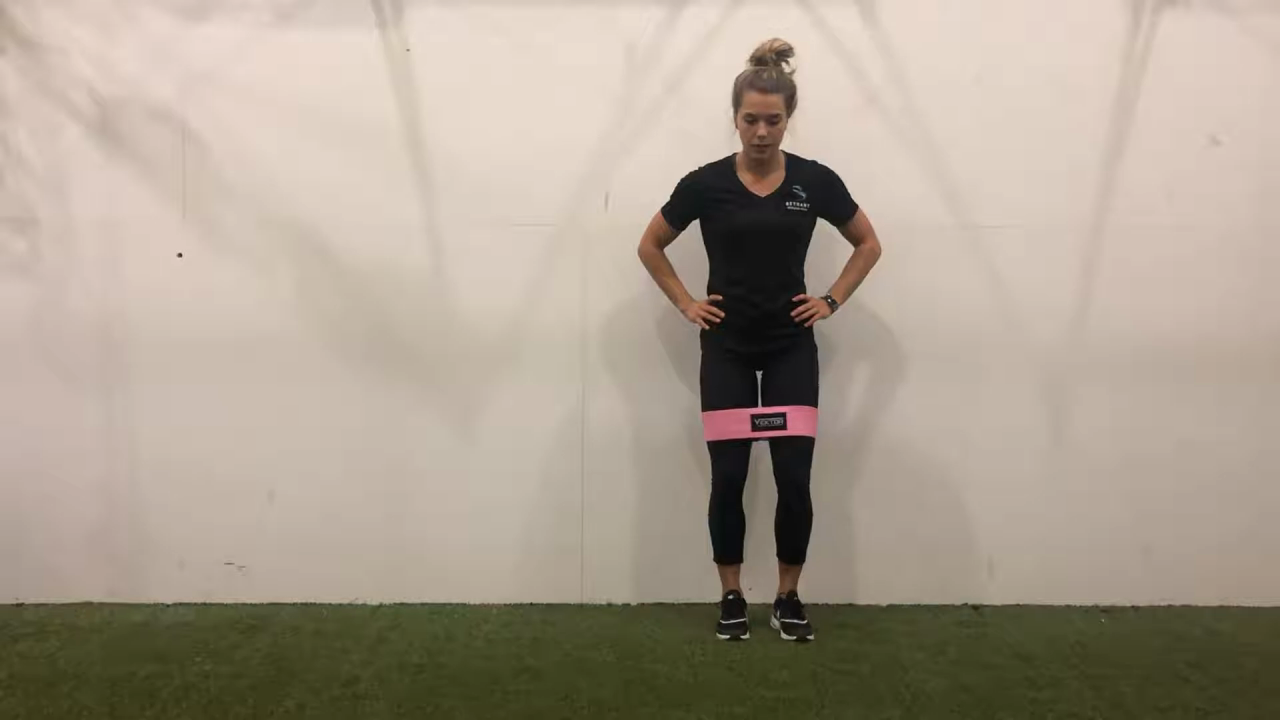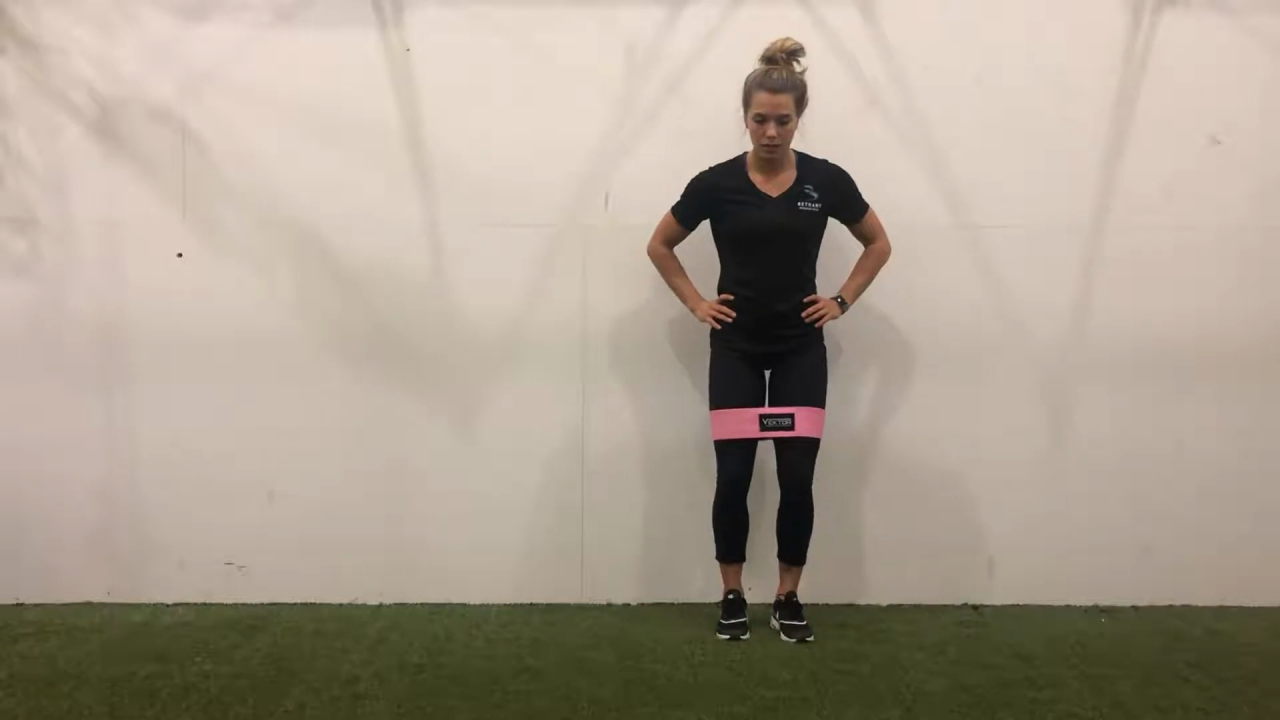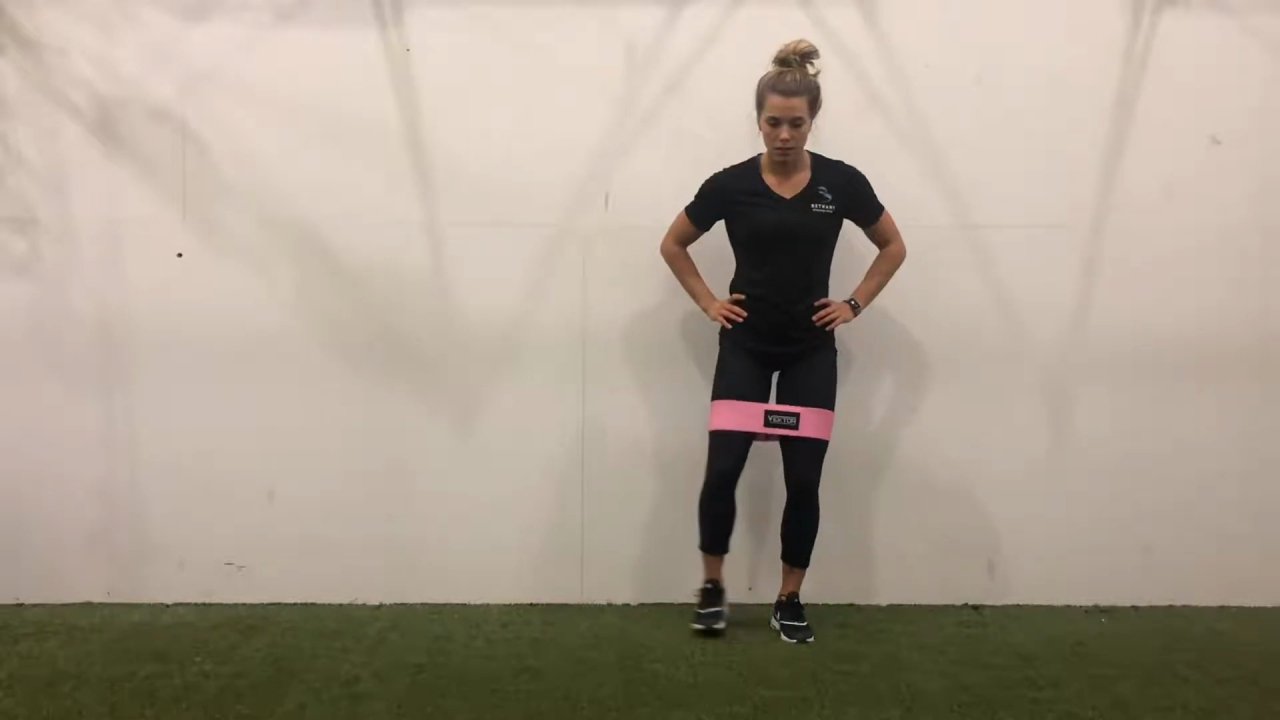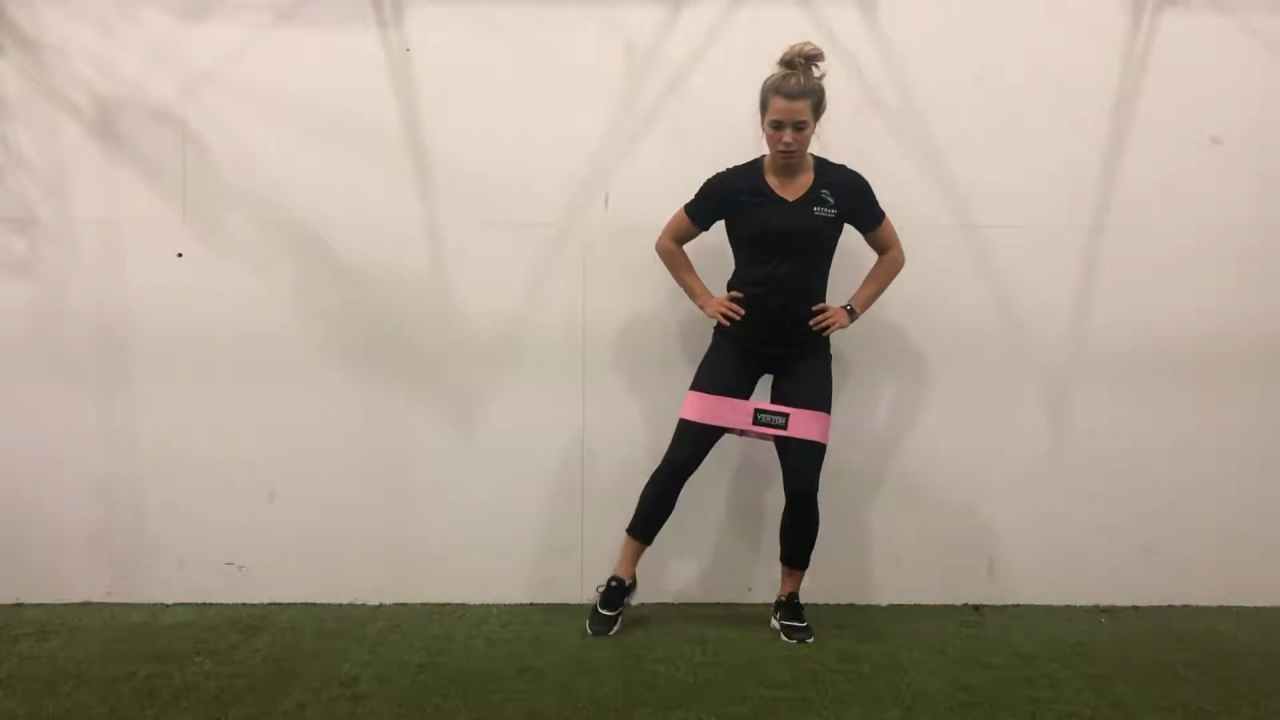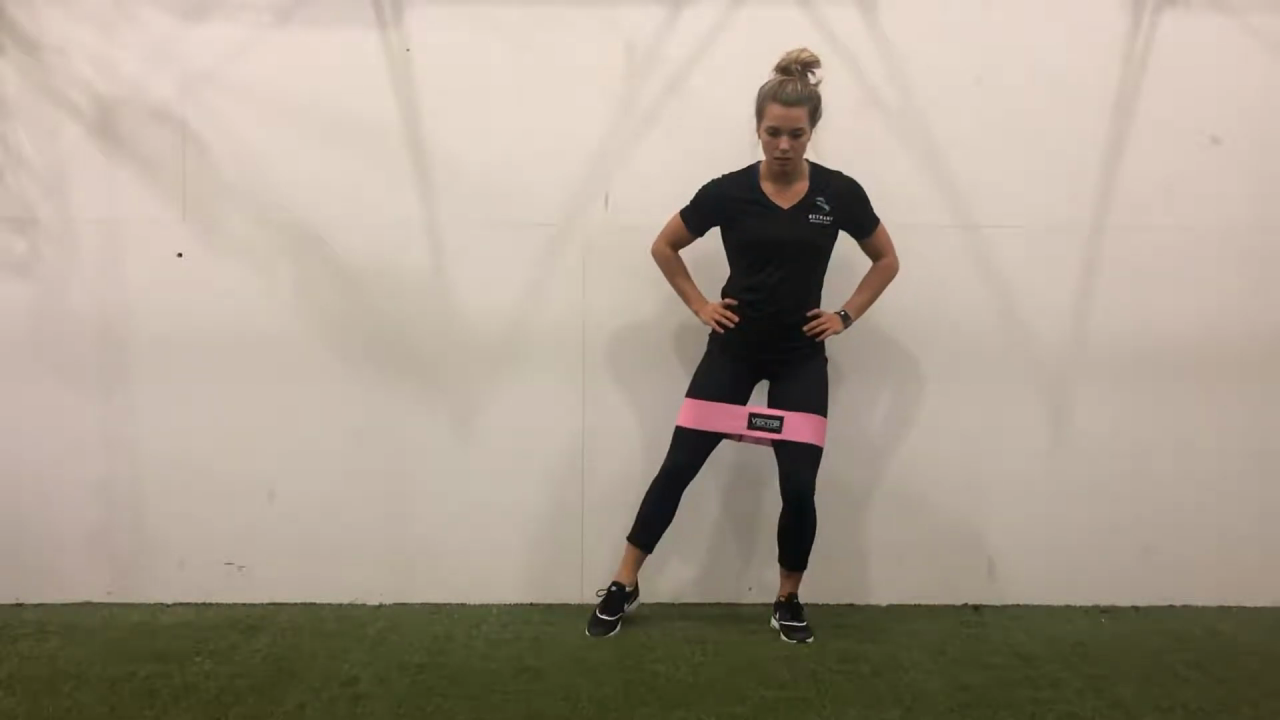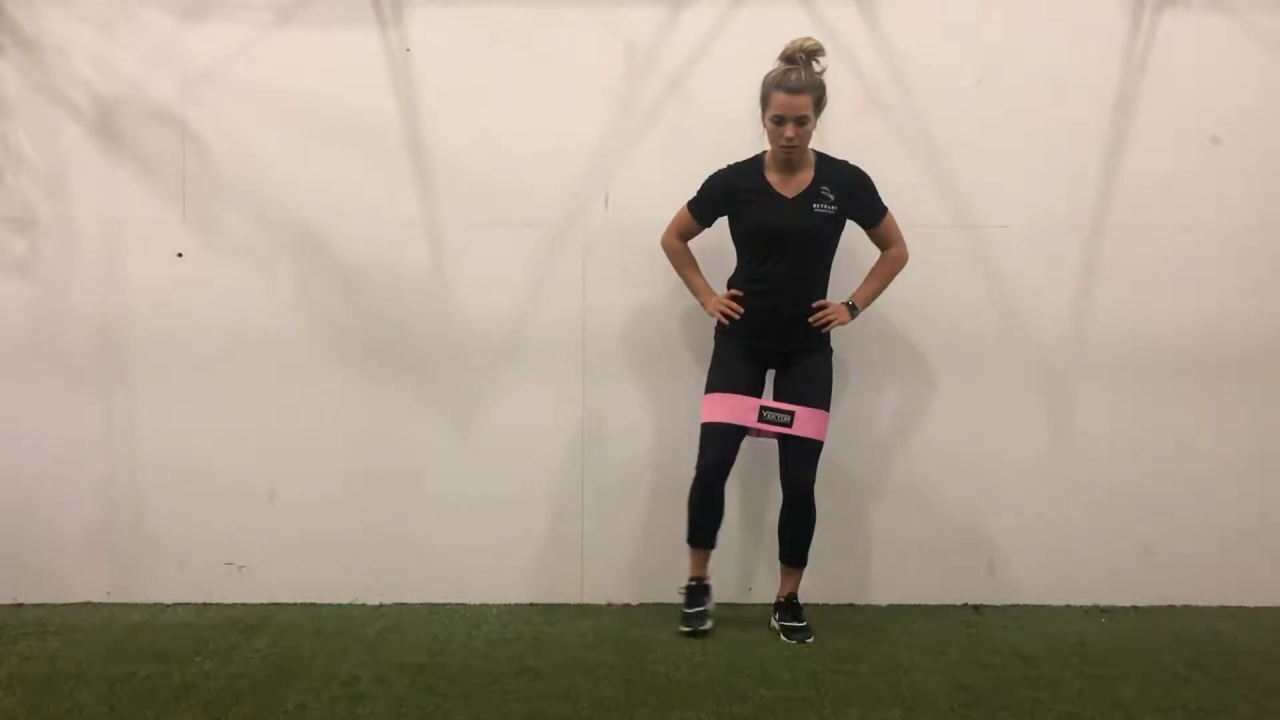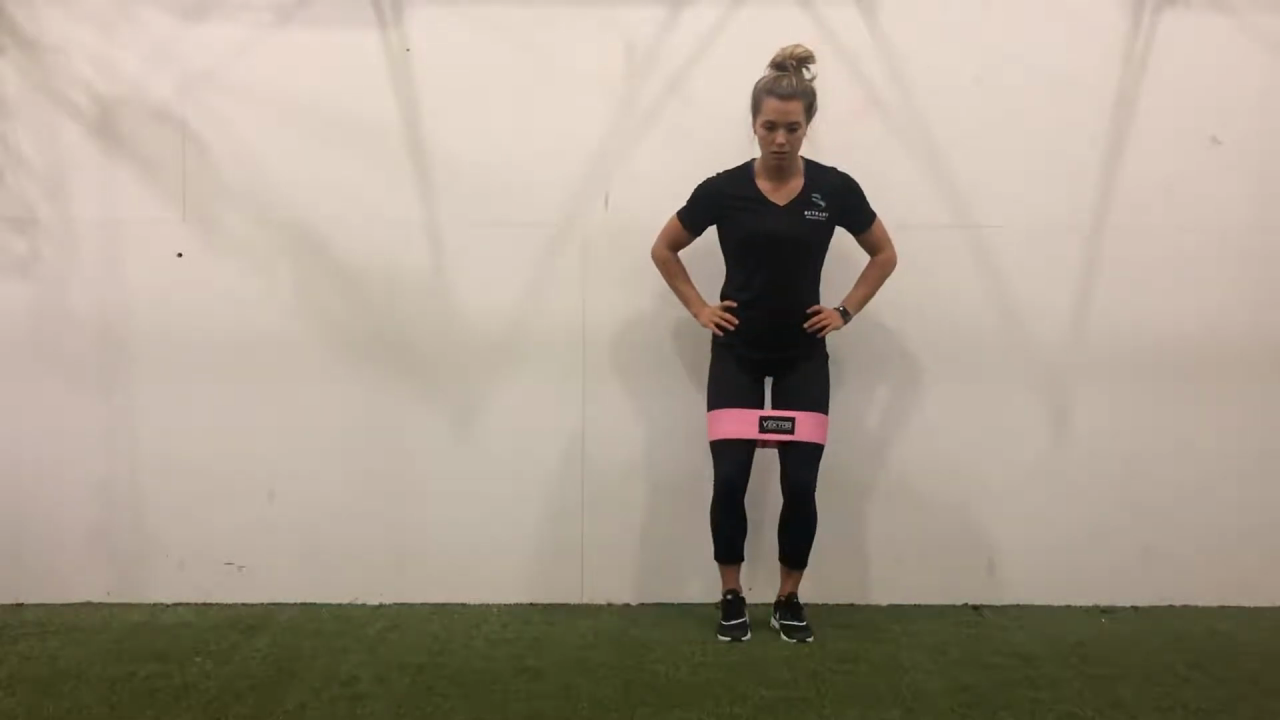
dt=0.3s
person 1, frame 1
left shoulder: (815, 180)
right shoulder: (706, 183)
left elbow: (868, 245)
right elbow: (650, 246)
left wrist: (831, 300)
right wrist: (686, 303)
left hip: (792, 348)
right hip: (727, 347)
left knee: (794, 480)
right knee: (728, 478)
left ankle: (788, 599)
right ankle: (731, 596)
person 1, frame 2
left shoulder: (827, 180)
right shoulder: (717, 182)
left elbow: (878, 245)
right elbow: (660, 246)
left wrist: (841, 300)
right wrist: (696, 303)
left hip: (800, 349)
right hip: (736, 347)
left knee: (797, 481)
right knee: (733, 478)
left ankle: (788, 599)
right ankle: (732, 596)
person 1, frame 3
left shoulder: (842, 182)
right shoulder: (730, 184)
left elbow: (893, 248)
right elbow: (672, 245)
left wrist: (852, 304)
right wrist: (707, 302)
left hip: (810, 351)
right hip: (744, 346)
left knee: (803, 482)
right knee: (722, 472)
left ankle: (788, 601)
right ankle: (712, 586)
person 1, frame 4
left shoulder: (844, 186)
right shoulder: (732, 184)
left elbow: (892, 254)
right elbow: (668, 242)
left wrist: (851, 310)
right wrist: (704, 300)
left hip: (805, 353)
right hip: (737, 343)
left knee: (803, 485)
right knee: (680, 461)
left ankle: (788, 602)
right ankle: (621, 580)
person 1, frame 5
left shoulder: (839, 192)
right shoulder: (727, 191)
left elbow: (886, 261)
right elbow: (663, 247)
left wrist: (845, 316)
right wrist: (699, 305)
left hip: (801, 359)
right hip: (732, 350)
left knee: (799, 488)
right knee: (678, 468)
left ankle: (788, 601)
right ankle: (622, 587)
person 1, frame 6
left shoulder: (846, 182)
right shoulder: (734, 180)
left elbow: (895, 251)
right elbow: (673, 238)
left wrist: (852, 305)
right wrist: (706, 297)
left hip: (806, 349)
right hip: (740, 342)
left knee: (799, 481)
right knee: (712, 466)
left ankle: (788, 601)
right ankle: (697, 583)
person 1, frame 7
left shoulder: (835, 189)
right shoulder: (723, 189)
left elbow: (884, 256)
right elbow: (663, 250)
left wrist: (845, 311)
right wrist: (699, 308)
left hip: (803, 356)
right hip: (737, 353)
left knee: (800, 486)
right knee: (729, 481)
left ankle: (789, 600)
right ankle: (731, 596)
